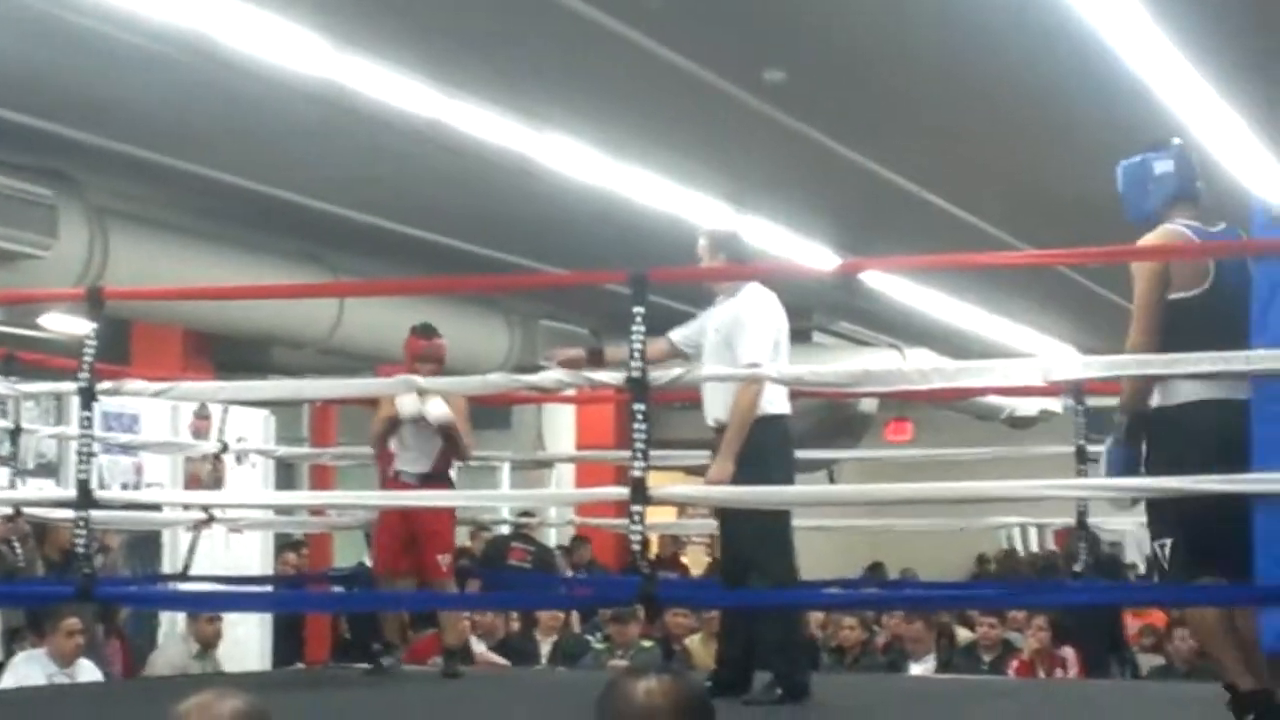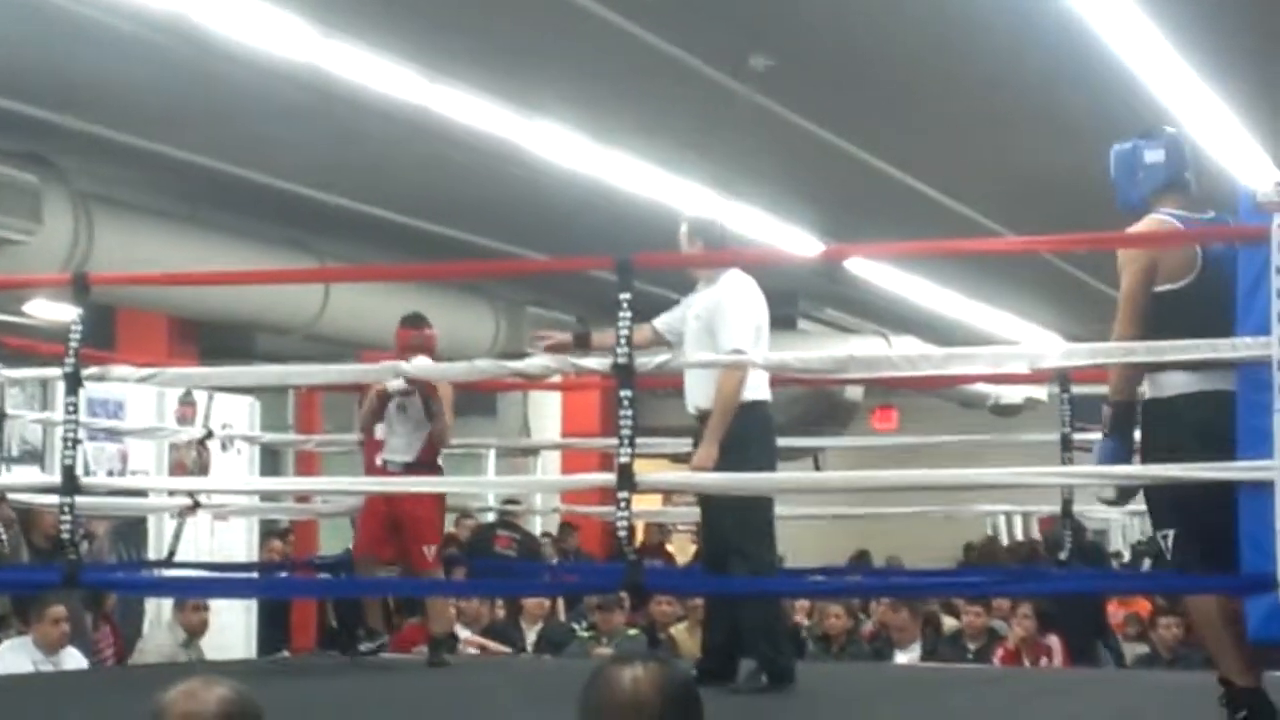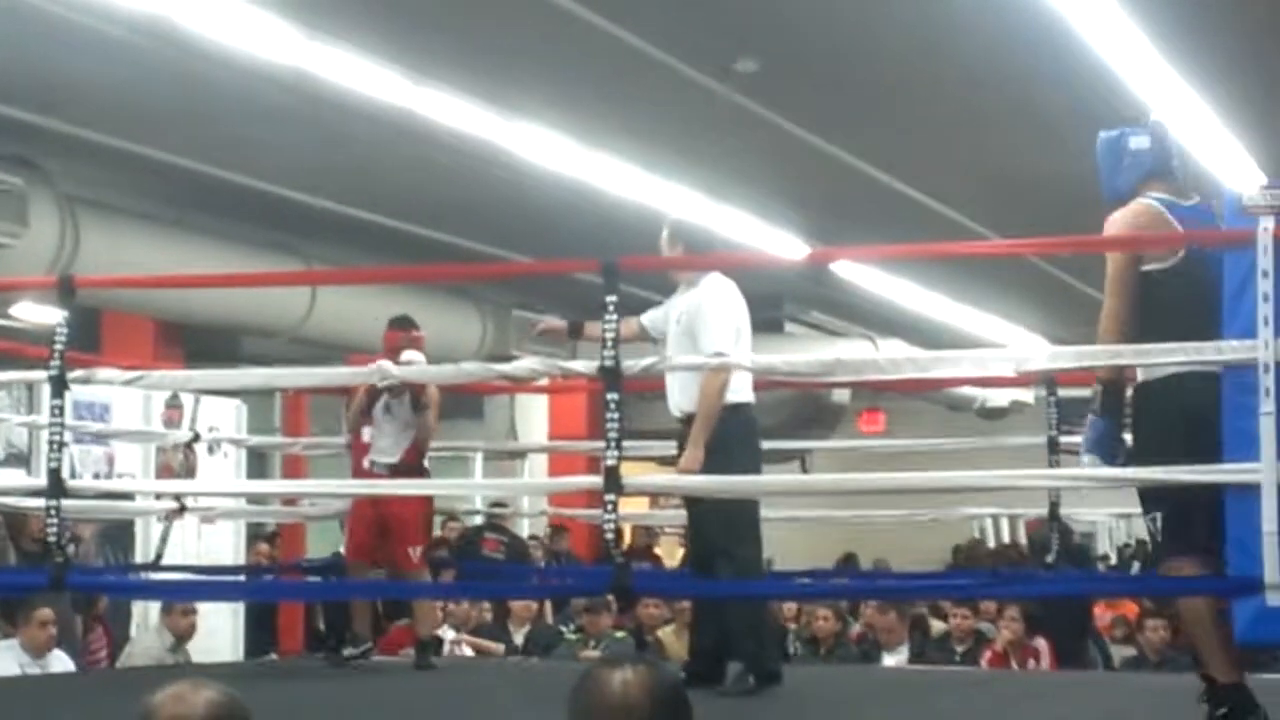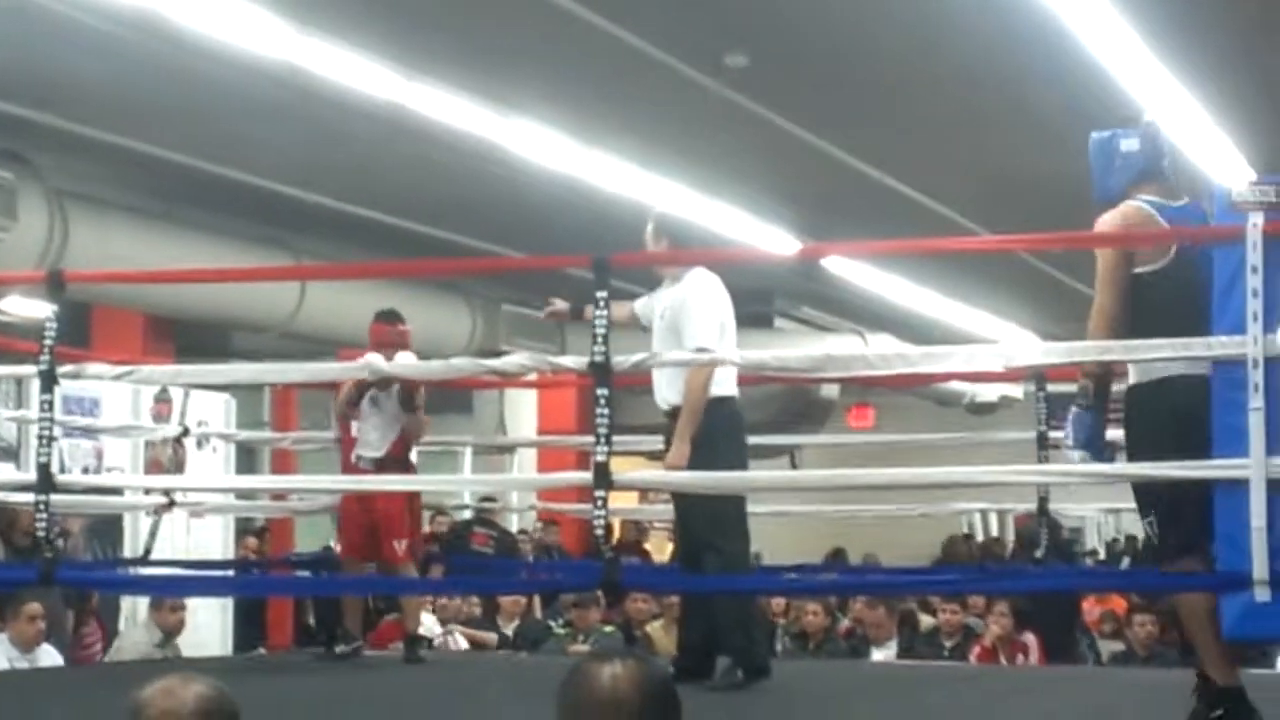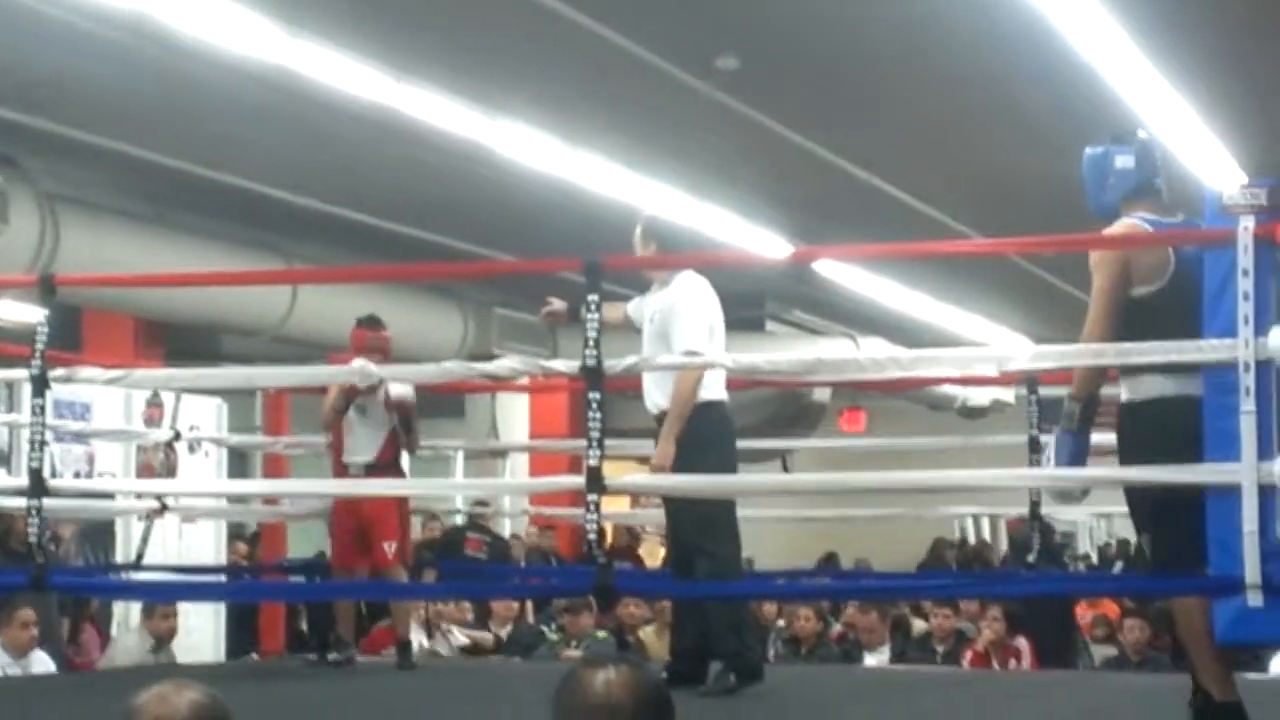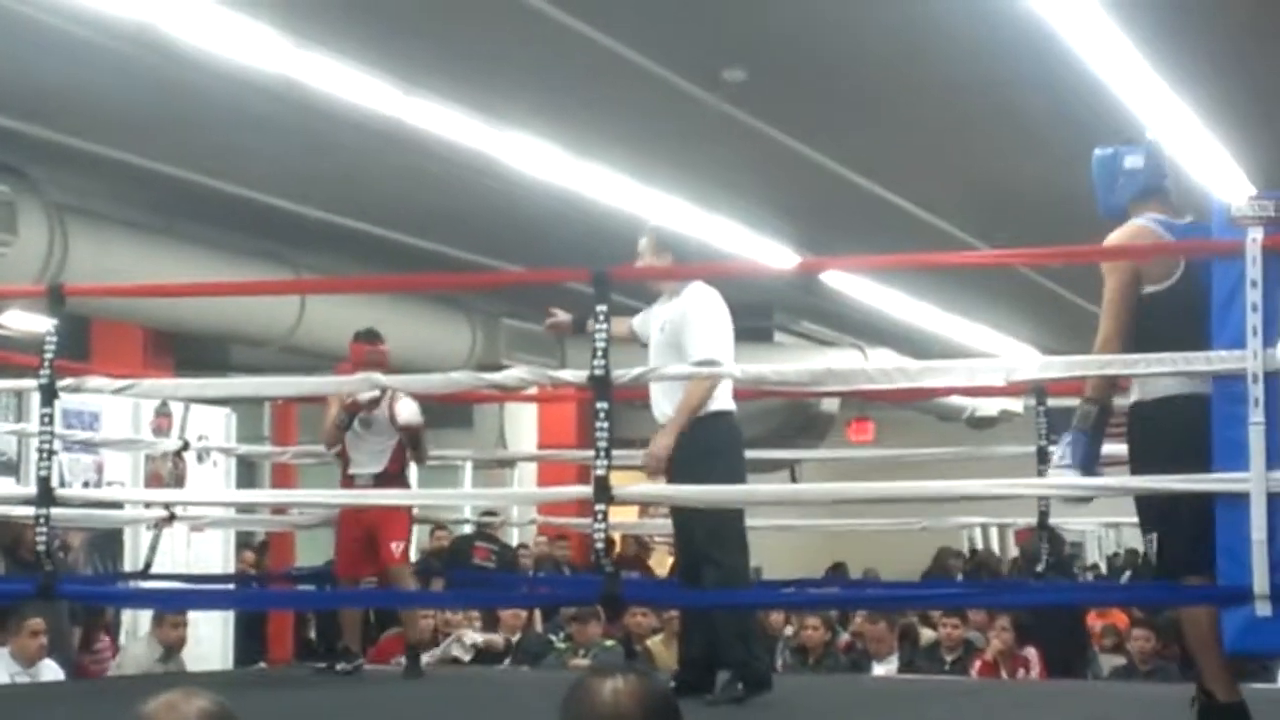
dt=0.1s
person 1, frame 1
left shoulder: (1158, 246)
right shoulder: (1239, 244)
left elbow: (1143, 347)
right elbow: (1250, 338)
left wrist: (1124, 433)
left hip: (1186, 422)
right hip: (1244, 418)
left knee: (1187, 577)
right knee: (1239, 576)
person 1, frame 2
left shoulder: (1146, 236)
left elbow: (1129, 340)
left wrist: (1115, 427)
left hip: (1179, 411)
left knee: (1191, 570)
right knee: (1227, 566)
person 1, frame 3
left shoulder: (1128, 220)
right shoulder: (1214, 221)
left elbow: (1117, 324)
left wrist: (1104, 410)
left hip: (1168, 397)
right hip: (1224, 394)
left knee: (1180, 555)
right knee: (1213, 552)
person 1, frame 4
left shoulder: (1120, 221)
right shoulder: (1200, 219)
left elbow: (1106, 322)
left wrist: (1088, 406)
left hip: (1160, 397)
right hip: (1215, 394)
left knee: (1180, 554)
right knee: (1201, 548)
person 1, frame 5
left shoulder: (1118, 240)
right shoulder: (1199, 236)
left elbow: (1099, 342)
left wrist: (1073, 424)
left hip: (1154, 414)
right hip: (1210, 410)
left knee: (1178, 567)
right knee: (1198, 562)
person 1, frame 6
left shoulder: (1129, 239)
right shoulder: (1205, 237)
left elbow: (1113, 341)
right elbow: (1218, 328)
left wrist: (1085, 425)
left hip: (1164, 412)
right hip: (1215, 408)
left knee: (1185, 569)
right knee: (1206, 562)
person 2, frame 1
left shoulder: (755, 303)
right shoulder: (718, 313)
left elbow: (752, 384)
right elbow: (661, 348)
left wrist: (726, 457)
right wrist: (591, 356)
left hip: (760, 441)
right hip: (737, 443)
left knee: (768, 560)
right knee: (736, 561)
left ankle: (790, 677)
right ankle: (734, 671)
person 2, frame 2
left shoulder: (734, 290)
right shoulder: (699, 299)
left elbow: (735, 370)
right elbow: (648, 333)
left wrist: (711, 442)
right wrist: (576, 339)
left hip: (741, 427)
right hip: (719, 430)
left knee: (748, 546)
right knee: (717, 548)
left ankle: (773, 663)
right ankle: (719, 659)
person 2, frame 3
left shoulder: (715, 292)
right shoulder: (682, 301)
left elbow: (719, 372)
right elbow: (634, 327)
left wrist: (696, 445)
right wrist: (571, 329)
left hip: (724, 430)
right hip: (701, 432)
left knee: (733, 547)
right knee: (704, 551)
left ankle: (759, 663)
right ankle: (706, 662)
person 2, frame 4
left shoulder: (699, 288)
right shoulder: (669, 294)
left elbow: (704, 367)
right elbow: (629, 311)
left wrist: (683, 440)
right wrist: (575, 311)
left hip: (710, 424)
right hip: (689, 427)
left knee: (721, 541)
right knee: (692, 544)
left ankle: (748, 657)
right ankle: (696, 656)
person 2, frame 5
left shoulder: (687, 291)
right shoulder: (659, 297)
left elbow: (692, 370)
right elbow: (622, 313)
left wrist: (667, 440)
right wrist: (571, 311)
left hip: (699, 429)
right hip: (680, 431)
left knee: (712, 545)
right knee: (684, 549)
left ankle: (740, 660)
right ankle: (689, 661)
person 2, frame 6
left shoulder: (699, 300)
right shoulder: (664, 307)
left elbow: (708, 374)
right elbow: (630, 327)
left wrist: (668, 432)
right wrist: (577, 323)
left hip: (709, 437)
right hip: (685, 441)
left knee: (722, 555)
right knee: (691, 559)
left ankle: (749, 670)
right ankle: (697, 670)
person 3, frame 1
left shoulder: (452, 399)
right shoulder: (393, 393)
left elbow: (466, 449)
right elbow: (376, 443)
left wrist: (449, 430)
right wrist: (391, 420)
left hip: (434, 492)
right hip: (397, 489)
left knee: (441, 575)
right knee: (386, 572)
left ankle: (452, 654)
right ankle: (390, 646)
person 3, frame 2
left shoulder: (440, 388)
right shoulder: (386, 379)
left elbow: (442, 439)
right elbow: (364, 426)
left wrist: (429, 398)
right wrist: (383, 396)
left hip: (422, 481)
right hip: (385, 478)
left knee: (428, 564)
right knee: (366, 556)
left ankle: (438, 643)
right ankle: (375, 632)
person 3, frame 3
left shoulder: (427, 389)
right shoulder: (373, 380)
left elbow: (424, 440)
right elbow: (352, 426)
left wrist: (417, 395)
right wrist: (371, 393)
left hip: (408, 484)
right hip: (371, 481)
left knee: (415, 566)
right knee: (356, 561)
left ankle: (425, 646)
right ankle: (360, 639)
person 3, frame 4
left shoulder: (408, 380)
right shoulder: (357, 375)
left elbow: (416, 435)
right elbow: (340, 414)
left wrist: (411, 398)
right wrist: (361, 386)
left hip: (395, 478)
right hip: (358, 475)
left knee: (401, 560)
right knee: (351, 560)
left ankle: (412, 640)
right ankle: (352, 636)
person 3, frame 5
left shoulder: (396, 388)
right shoulder: (343, 382)
left elbow: (411, 446)
right elbow: (326, 423)
left wrist: (406, 414)
right wrist: (347, 394)
left hip: (384, 483)
right hip: (348, 481)
left knee: (391, 564)
right knee: (342, 567)
left ankle: (404, 645)
right ankle: (344, 644)
person 3, frame 6
left shoulder: (398, 399)
right shoulder: (340, 397)
left elbow: (420, 458)
right elbow: (328, 441)
left wrist: (415, 434)
right wrist: (350, 410)
left hip: (391, 492)
right hip: (354, 493)
left knee: (398, 568)
right knee: (348, 575)
left ankle: (413, 650)
right ankle: (351, 653)
